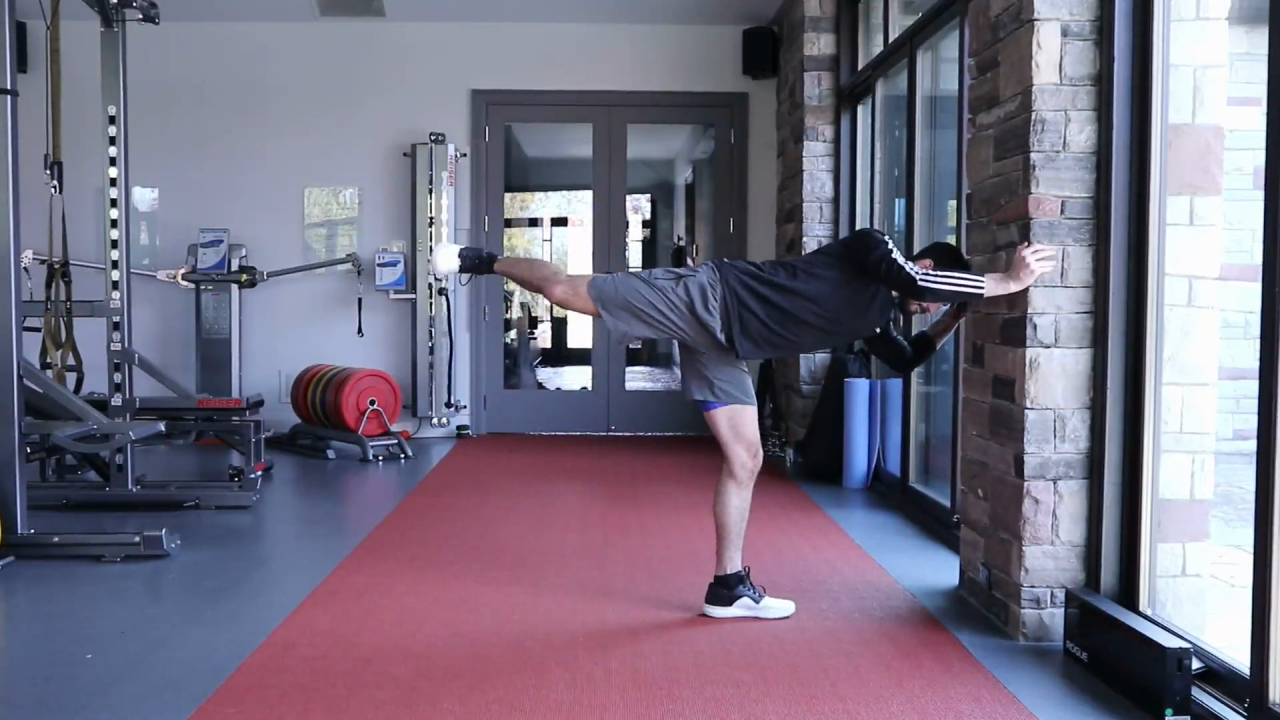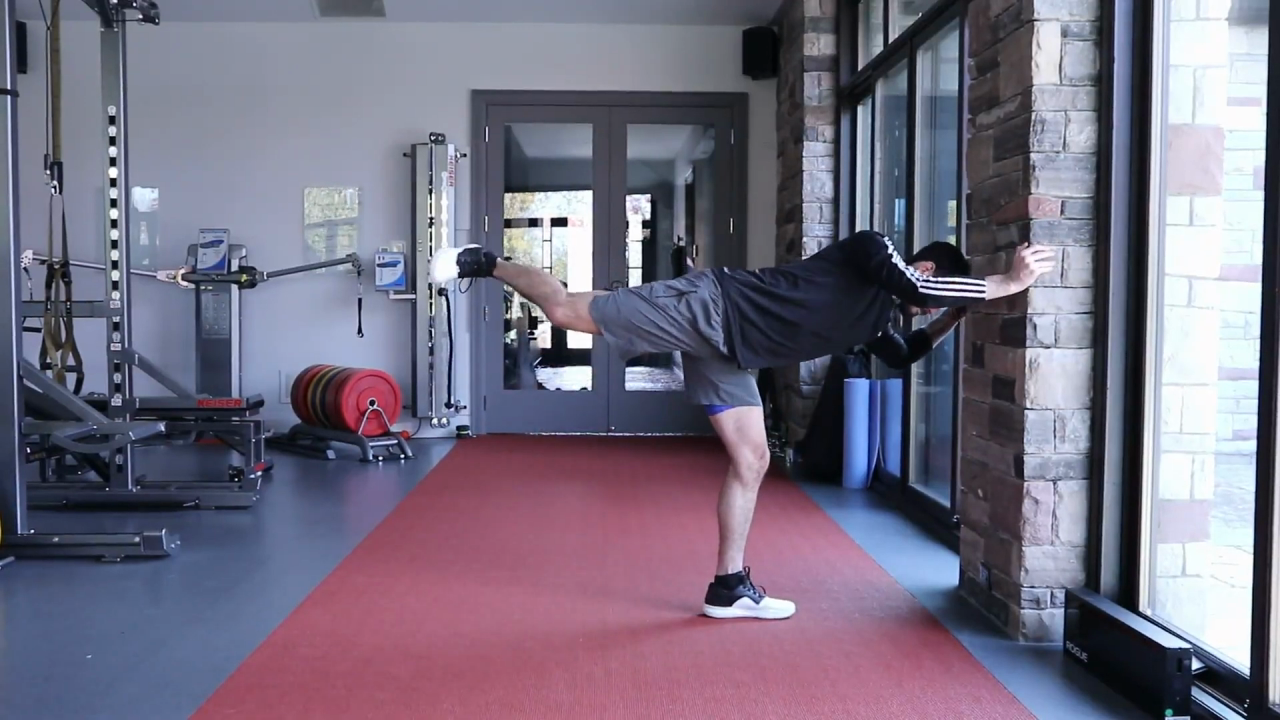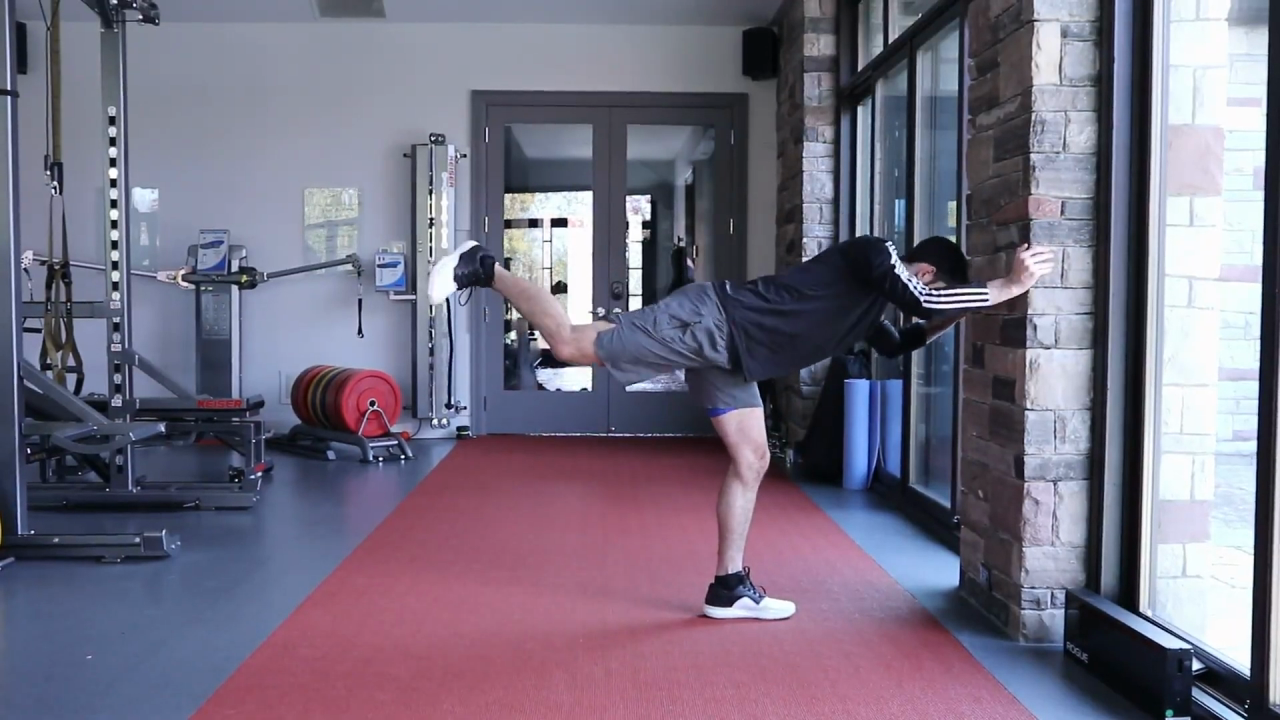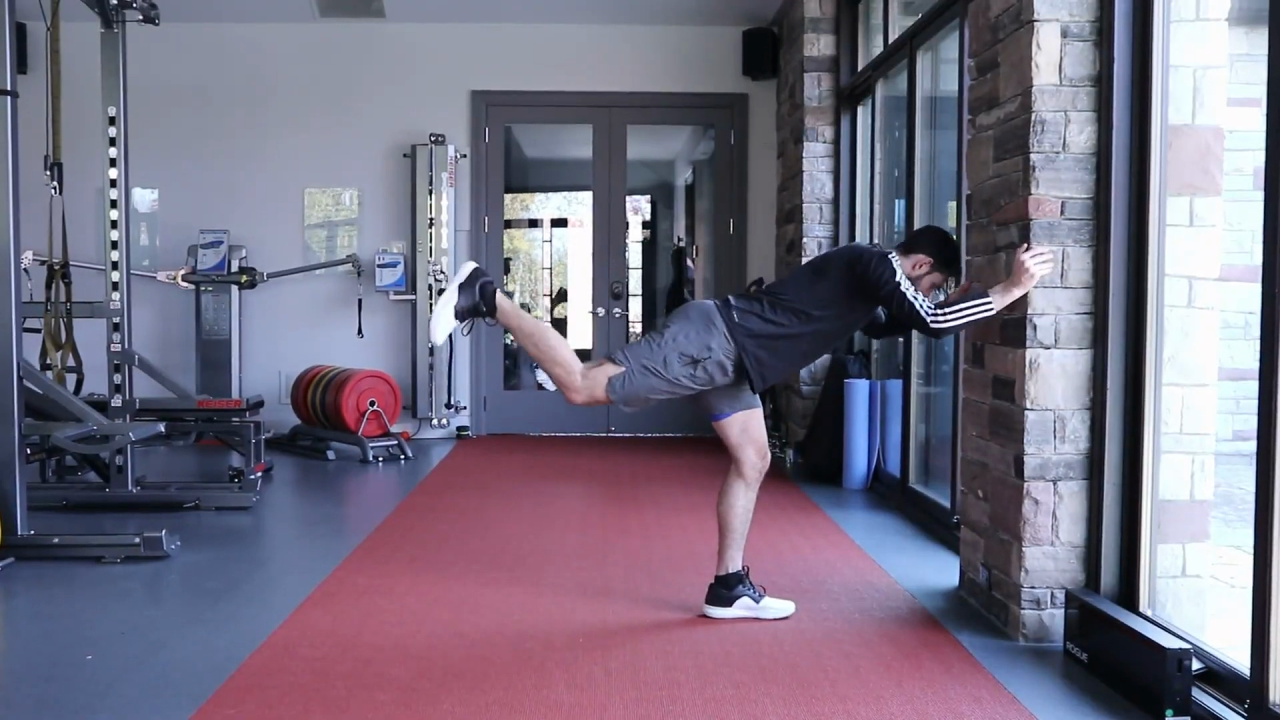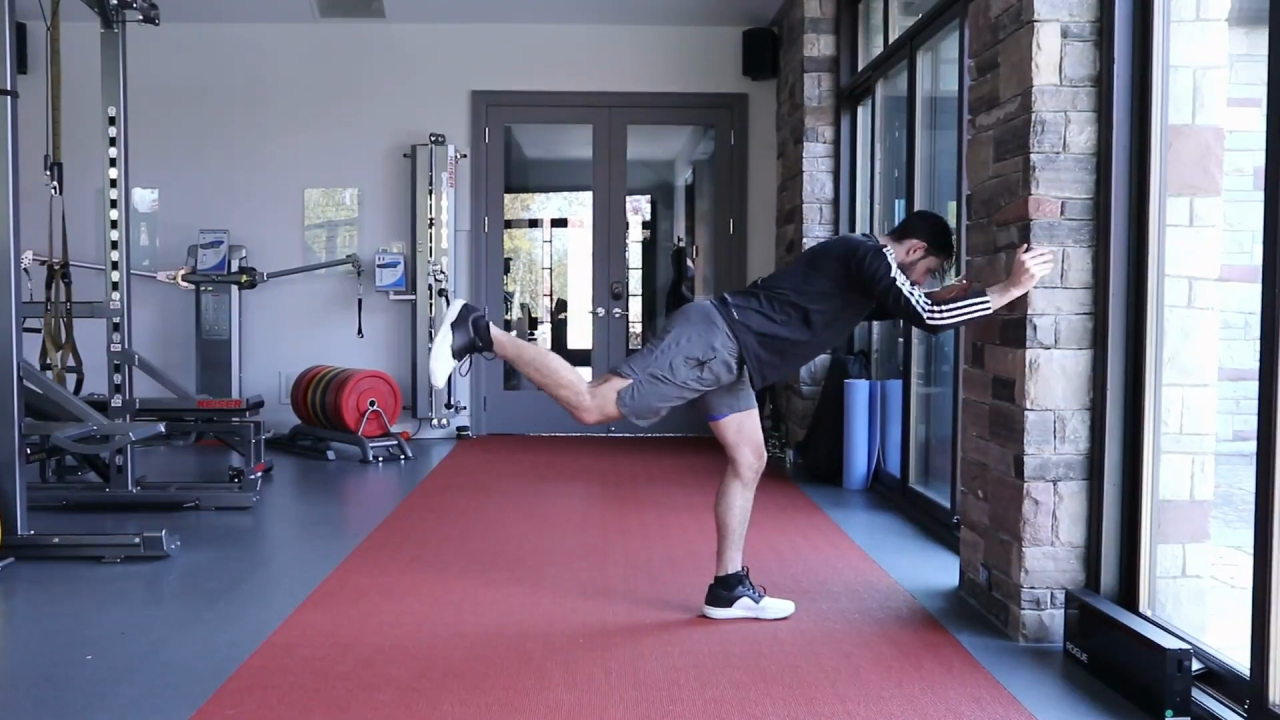
dt=0.2s
person 1, frame 1
left shoulder: (875, 309)
right shoulder: (871, 246)
left elbow: (907, 358)
right elbow: (922, 278)
left wrist: (956, 317)
right wrist: (1008, 280)
left hip: (722, 344)
right hip: (704, 298)
left knee: (745, 461)
right knee: (566, 290)
left ankle: (728, 587)
right ankle: (485, 261)
person 1, frame 2
left shoulder: (876, 310)
right shoulder: (872, 248)
left elbow: (904, 353)
right elbow: (923, 286)
left wrist: (954, 317)
right wrist: (1008, 282)
left hip: (725, 348)
right hip: (704, 308)
left knee: (751, 461)
right knee: (565, 310)
left ankle: (729, 587)
right ankle: (486, 262)
person 1, frame 3
left shoulder: (873, 302)
right shoulder: (874, 253)
left elbow: (899, 343)
right elbow: (924, 302)
left wrist: (950, 316)
right wrist: (1008, 286)
left hip: (725, 354)
right hip: (706, 323)
left knee: (752, 460)
right knee: (570, 344)
left ankle: (729, 586)
right ankle: (483, 269)
person 1, frame 4
left shoulder: (866, 285)
right shoulder: (874, 263)
left elbow: (892, 324)
right elbow: (931, 322)
left wrist: (952, 306)
right wrist: (1009, 290)
left hip: (724, 357)
right hip: (711, 342)
left knee: (752, 460)
right knee: (580, 385)
left ankle: (729, 587)
right ankle: (485, 296)
person 1, frame 5
left shoulder: (857, 261)
right shoulder: (869, 255)
left elbow: (890, 309)
right elbow: (928, 319)
left wrist: (944, 297)
right wrist: (1010, 289)
left hip: (721, 348)
right hip: (712, 340)
left knee: (749, 461)
right knee: (589, 403)
left ankle: (728, 587)
right ankle: (479, 332)
